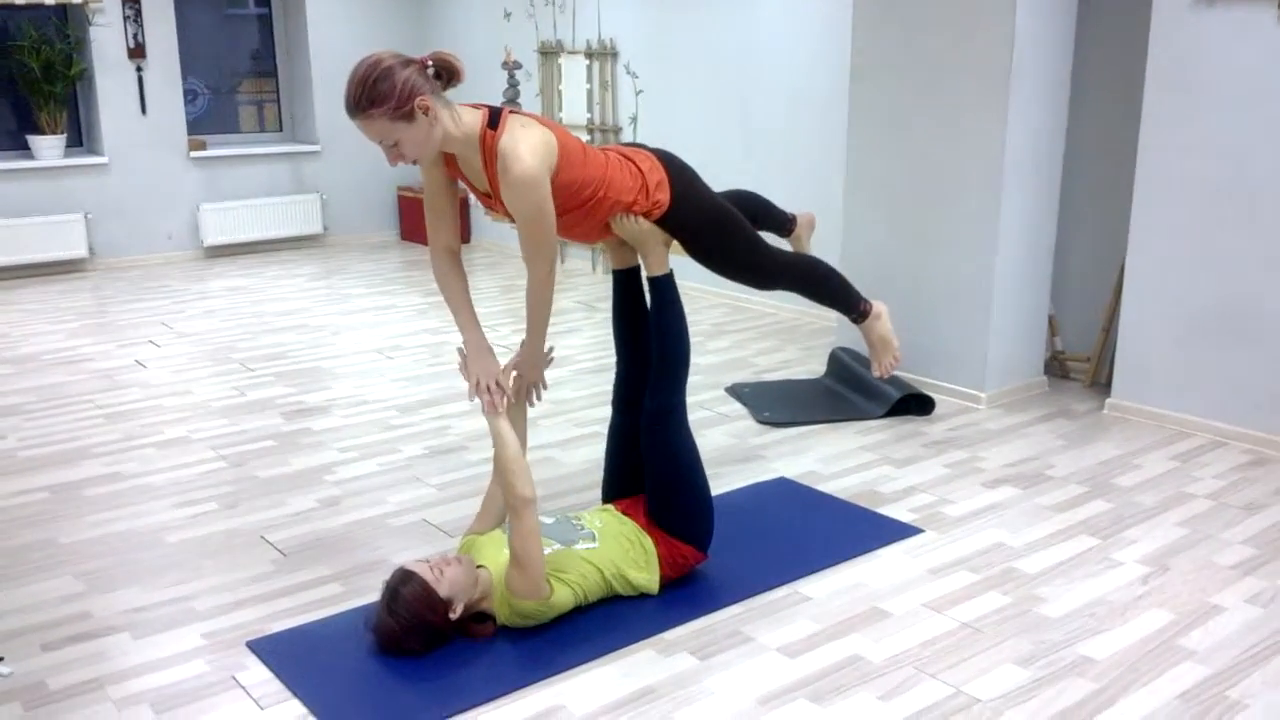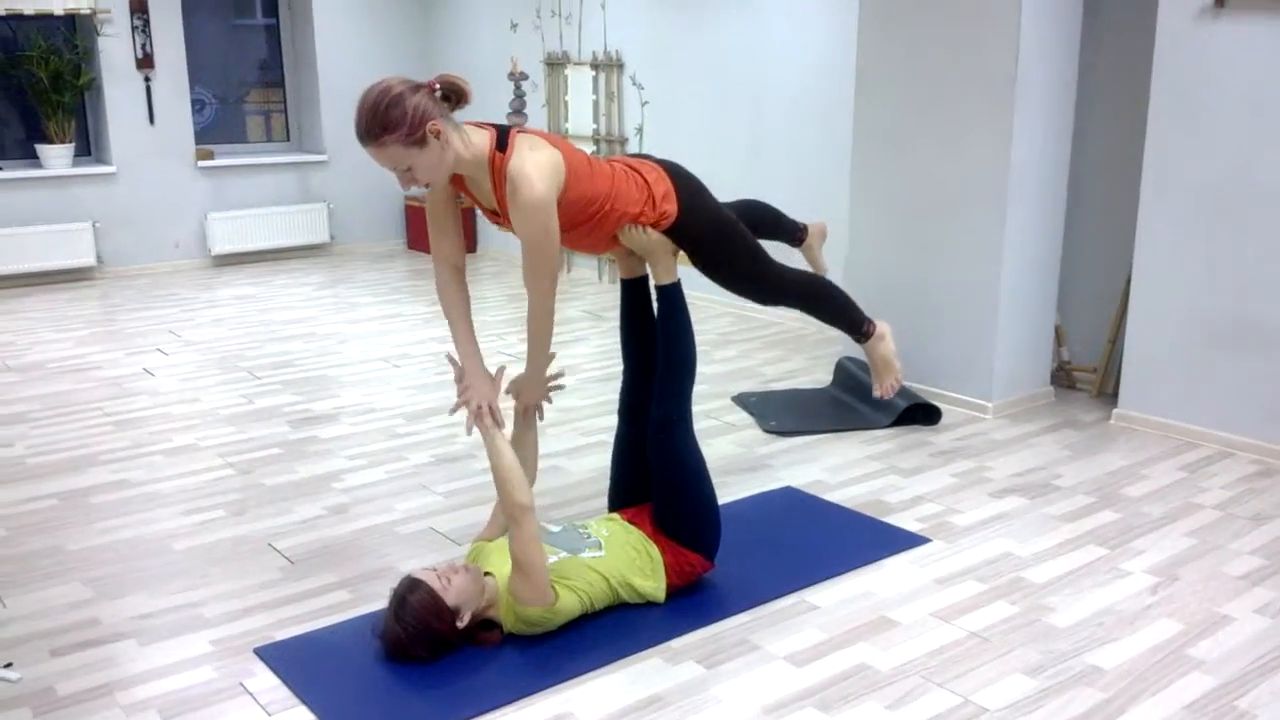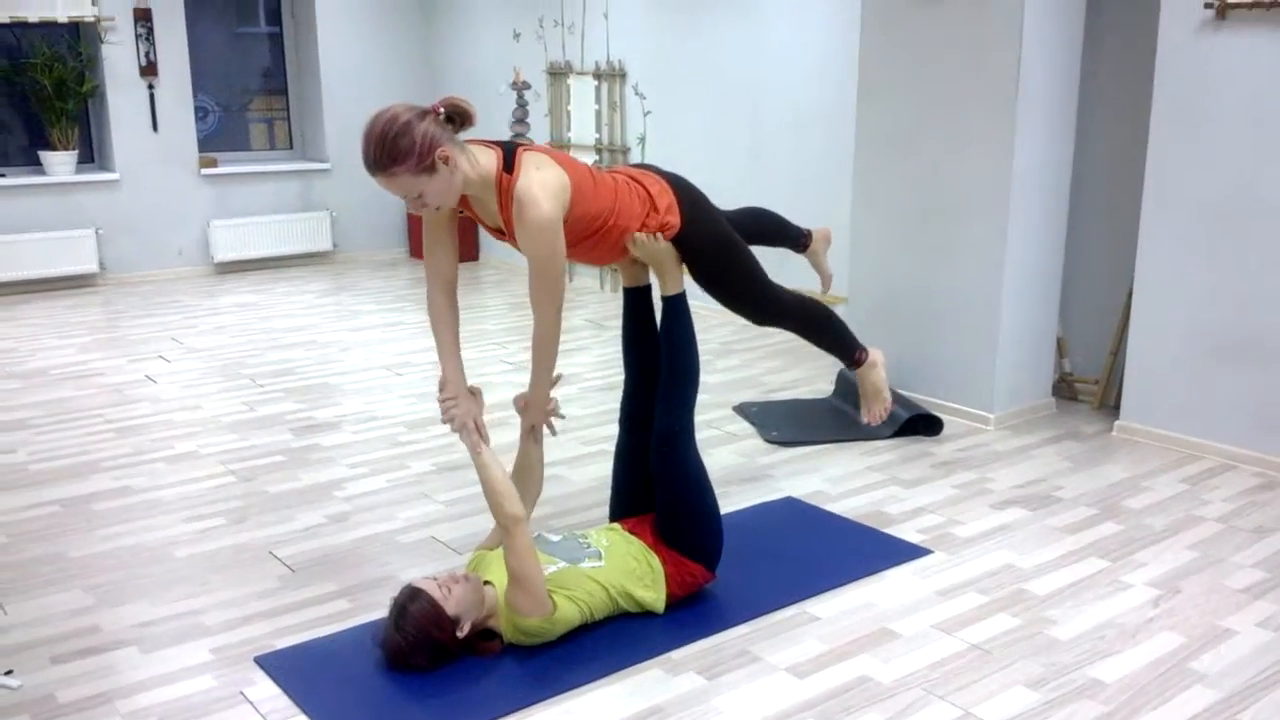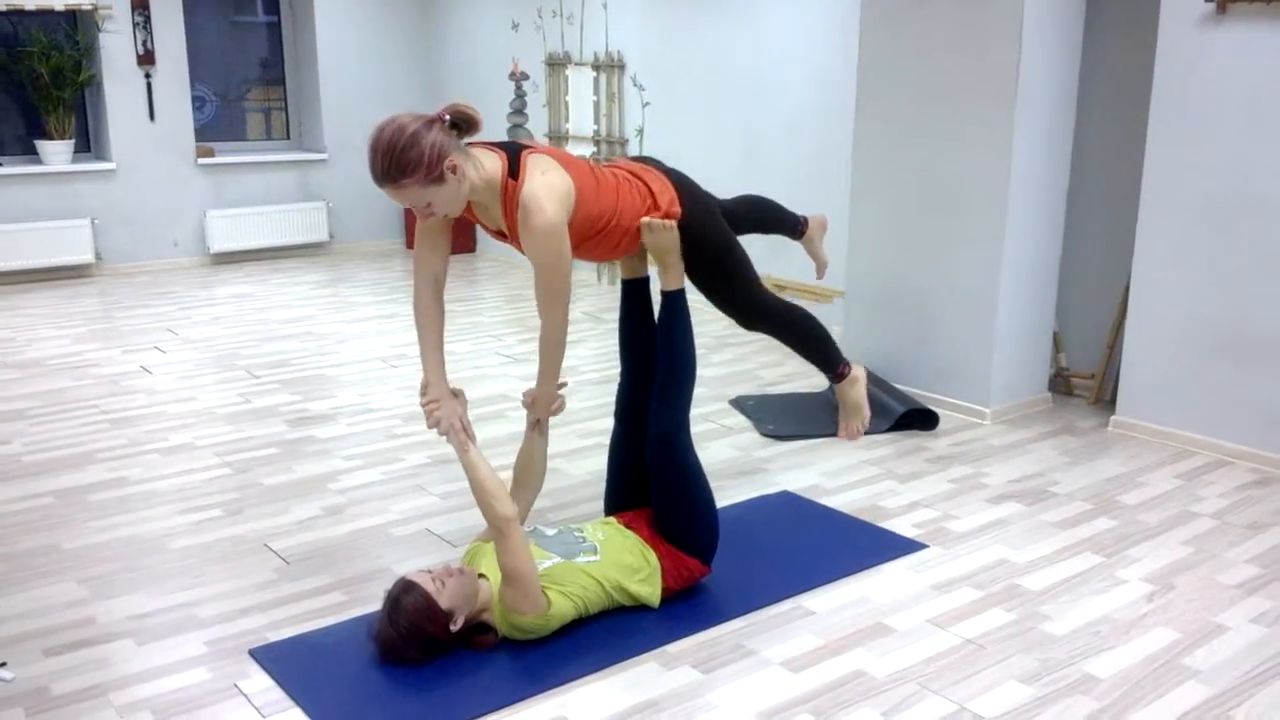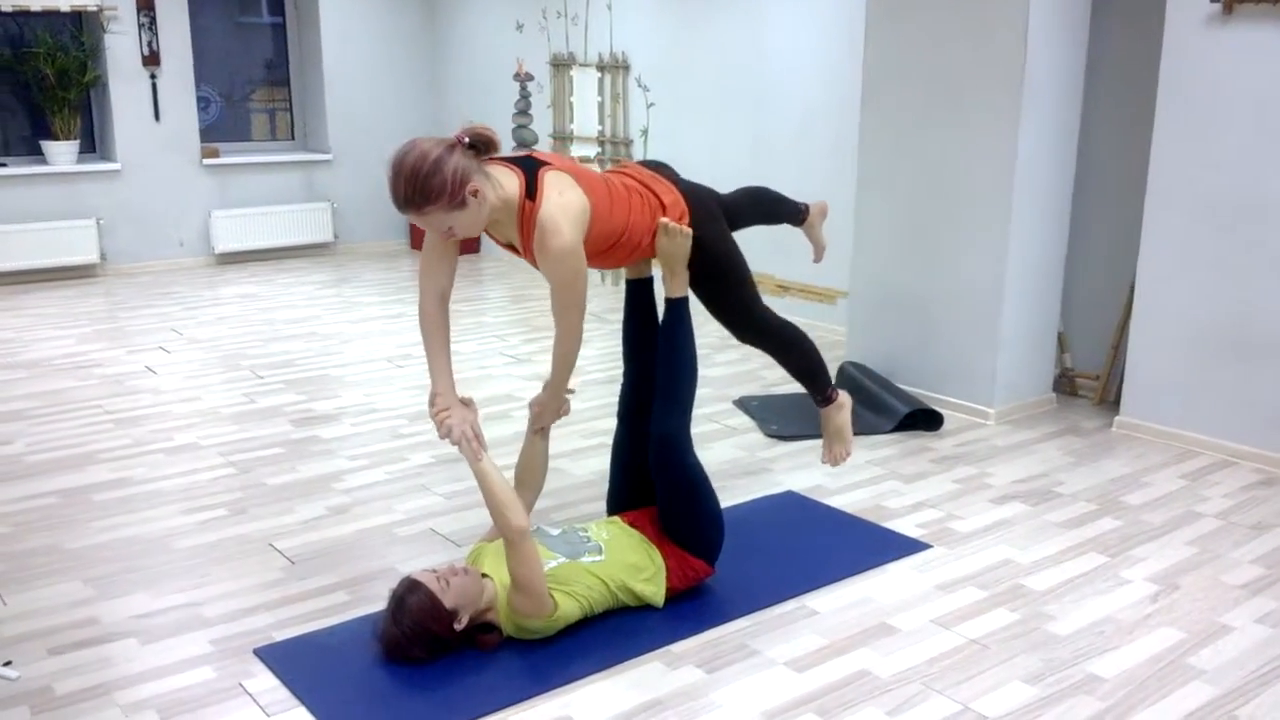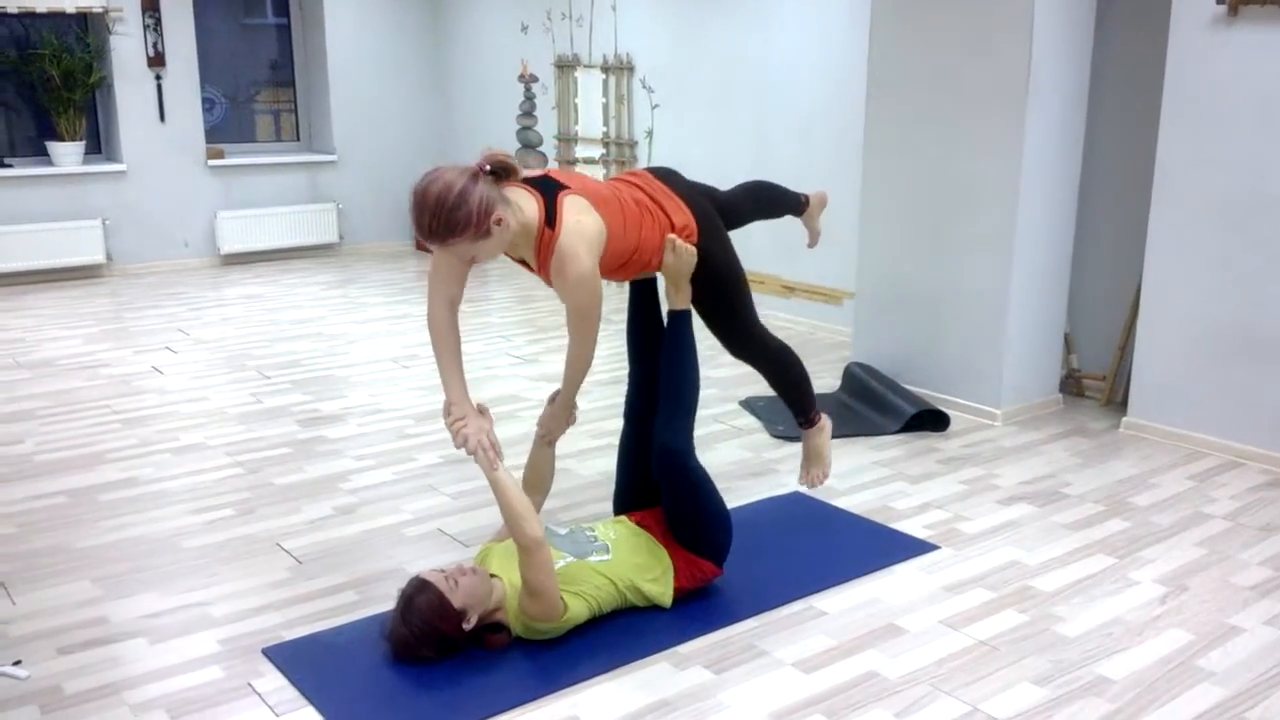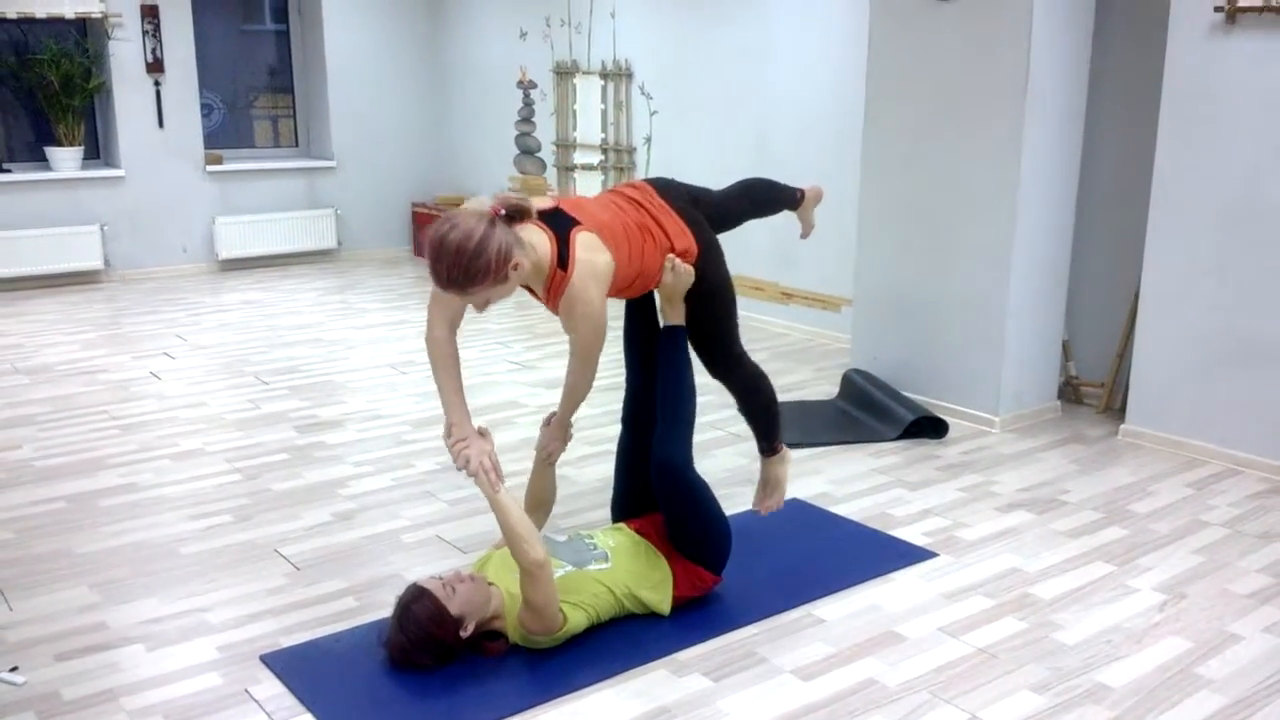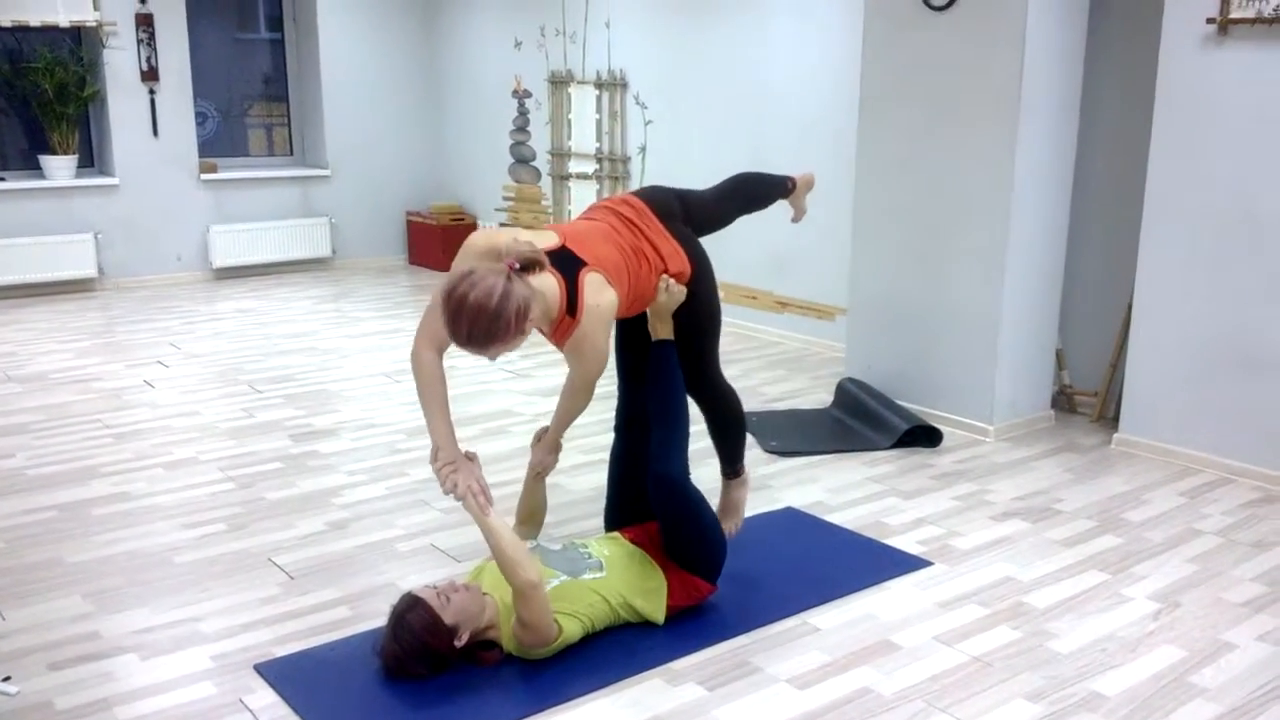
dt=0.2s
person 1, frame 1
left shoulder: (518, 159)
right shoulder: (442, 147)
left elbow: (542, 273)
right elbow: (444, 250)
left wrist: (531, 357)
right wrist: (476, 346)
left hip: (656, 191)
right hip: (621, 179)
left knee: (762, 267)
right knee: (724, 207)
left ankle: (867, 313)
right ankle: (793, 223)
person 1, frame 2
left shoulder: (526, 180)
right shoulder: (447, 164)
left elbow: (542, 296)
right elbow: (448, 269)
left wrist: (532, 380)
right wrist: (473, 369)
left hip: (663, 202)
right hip: (626, 189)
left knee: (767, 283)
right knee: (733, 222)
left ankle: (871, 334)
person 1, frame 3
left shoulder: (532, 198)
right shoulder: (448, 181)
left elbow: (548, 316)
right elbow: (441, 286)
left wrist: (538, 398)
right wrist: (456, 386)
left hip: (665, 211)
right hip: (629, 198)
left knee: (763, 303)
right knee: (732, 227)
left ankle: (863, 361)
right ankle: (809, 239)
person 1, frame 4
left shoulder: (537, 203)
right shoulder: (446, 180)
left elbow: (555, 318)
right elbow: (428, 286)
left wrist: (544, 395)
right wrist: (437, 386)
left hip: (666, 206)
right hip: (627, 189)
left knee: (752, 307)
right knee: (726, 215)
left ankle: (845, 376)
right ankle: (806, 227)
person 1, frame 5
left shoulder: (553, 224)
right shoulder: (457, 192)
left elbow: (570, 331)
right elbow: (433, 297)
left wrist: (552, 398)
right wrist: (446, 397)
left hip: (674, 212)
right hip: (636, 190)
left knee: (750, 321)
right knee: (728, 211)
left ankle: (831, 401)
right ankle: (806, 213)
person 1, frame 6
left shoulder: (571, 250)
right shoulder: (473, 206)
left elbow: (583, 347)
right elbow: (442, 308)
left wrist: (562, 409)
right wrist: (461, 406)
left hip: (680, 224)
right hip: (641, 193)
left knee: (745, 338)
right knee: (730, 207)
left ankle: (813, 424)
right ankle: (806, 204)
person 1, frame 7
left shoulder: (580, 286)
right shoulder: (481, 231)
left elbow: (583, 372)
right elbow: (439, 329)
left wrist: (559, 425)
right wrist: (460, 427)
left hip: (679, 243)
right hip: (638, 204)
left knee: (727, 362)
right knee: (727, 205)
left ankle: (773, 455)
right ankle: (801, 198)
person 1, frame 8
left shoulder: (589, 322)
right shoulder: (484, 252)
left elbow: (581, 392)
right elbow: (426, 348)
left wrist: (550, 441)
right wrist: (447, 450)
left hip: (673, 261)
right hip: (630, 214)
left knee: (702, 381)
right knee: (717, 201)
left ankle: (735, 479)
right ankle: (791, 185)
person 2, frame 1
left shoulder: (477, 552)
right shoulder: (519, 601)
left elbow: (506, 485)
right elbow: (521, 500)
left wrist: (514, 400)
right wrist: (495, 414)
left hip: (624, 518)
right hip: (669, 542)
right knee: (660, 408)
right ankle: (654, 259)
person 2, frame 2
left shoulder: (484, 559)
right shoulder: (525, 610)
left elbow: (516, 496)
right elbow: (521, 509)
left wrist: (525, 414)
right wrist: (487, 427)
left hip: (630, 527)
right hip: (675, 551)
right knee: (667, 418)
left ankle: (635, 266)
right ankle: (661, 269)
person 2, frame 3
left shoulder: (485, 569)
right shoulder: (525, 621)
left elbow: (523, 499)
right elbow: (513, 520)
left wrist: (531, 429)
right wrist: (475, 441)
left hip: (632, 537)
right hip: (678, 561)
right knee: (669, 430)
left ankle: (638, 275)
right ankle: (667, 279)
person 2, frame 4
left shoulder: (480, 562)
right shoulder: (519, 618)
left elbow: (522, 494)
right elbow: (505, 520)
left wrist: (536, 424)
right wrist: (461, 442)
left hip: (629, 530)
right hip: (674, 555)
right knee: (665, 429)
right ankle: (670, 271)
person 2, frame 5
left shoulder: (485, 562)
right shoulder: (524, 617)
left elbow: (523, 493)
right elbow: (517, 528)
left wrist: (538, 428)
right wrist: (472, 450)
left hip: (632, 528)
right hip: (680, 554)
right knee: (666, 434)
left ankle: (640, 269)
right ankle: (674, 280)
person 2, frame 6
left shoulder: (493, 562)
right shoulder: (533, 617)
left elbow: (532, 497)
right elbow: (532, 538)
left wrist: (546, 435)
right wrist: (488, 460)
left hip: (639, 529)
right hip: (688, 556)
right knee: (668, 445)
left ankle: (645, 275)
right ankle: (677, 294)
person 2, frame 7
left shoulder: (491, 569)
right shoulder: (532, 626)
left elbow: (534, 514)
right elbow: (535, 560)
left wrist: (546, 455)
right wrist: (489, 482)
left hip: (636, 537)
right hip: (688, 564)
right knee: (667, 460)
right ankle: (672, 311)
person 2, frame 8
left shoulder: (486, 580)
right shoulder: (526, 638)
left elbow: (525, 528)
right elbow: (528, 581)
left wrist: (537, 470)
right wrist: (477, 506)
left hip: (632, 543)
right hip: (684, 573)
right knee: (664, 473)
right ankle: (661, 328)
